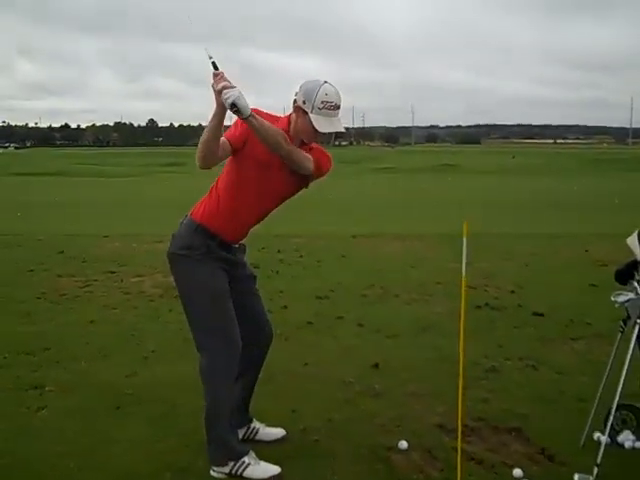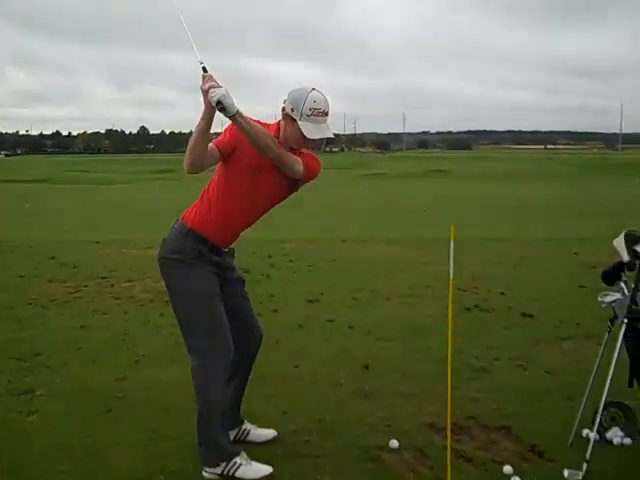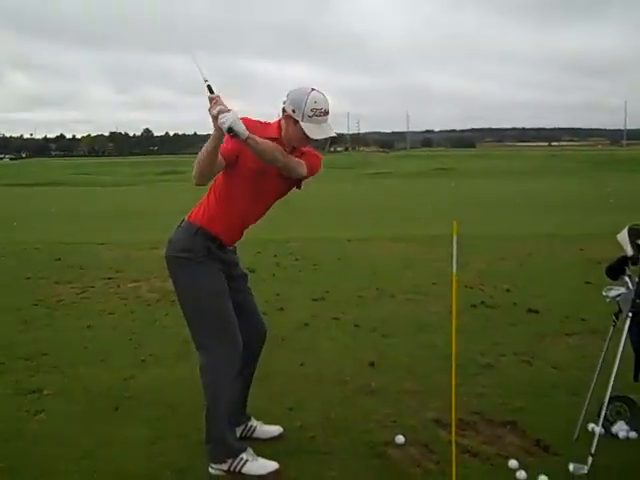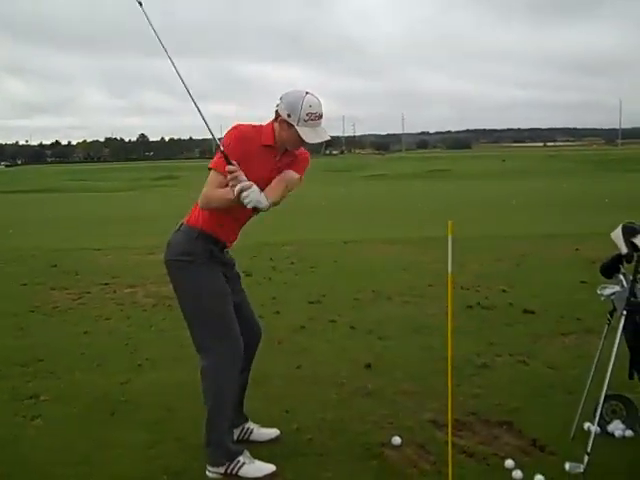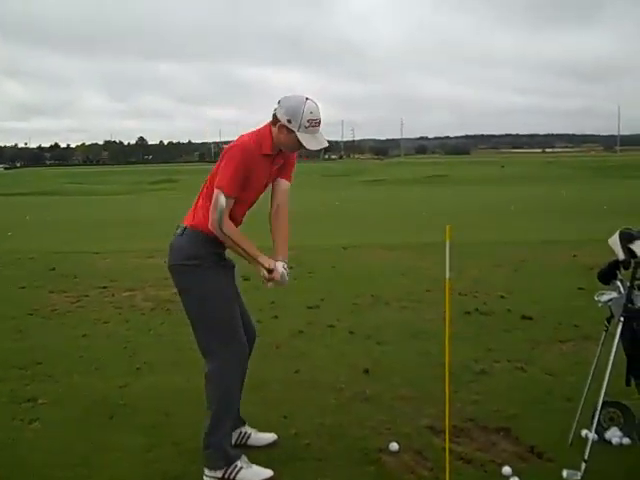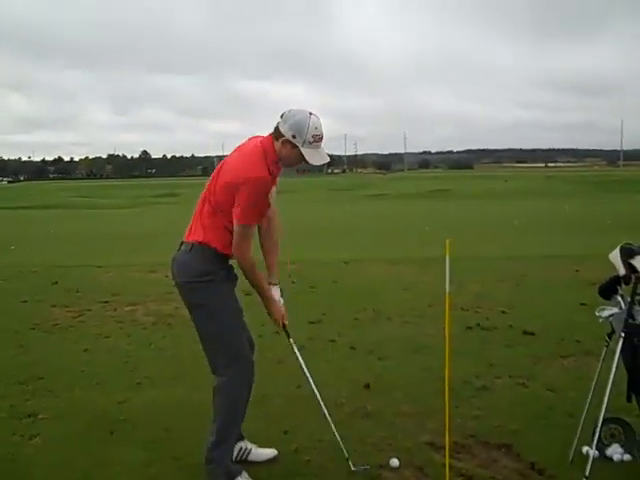
dt=0.1s
person 1, frame 1
left shoulder: (319, 161)
right shoulder: (255, 122)
left elbow: (283, 149)
right elbow: (204, 159)
left wrist: (245, 111)
right wrist: (221, 110)
left hip: (231, 250)
right hip: (196, 244)
left knee: (258, 335)
right knee: (222, 348)
left ankle: (237, 421)
person 1, frame 2
left shoulder: (309, 165)
right shoulder: (243, 129)
left elbow: (272, 152)
right elbow: (192, 165)
left wrist: (234, 112)
right wrist: (209, 112)
left hip: (220, 254)
right hip: (186, 249)
left knee: (247, 338)
right knee: (214, 350)
left ankle: (229, 423)
person 1, frame 3
left shoulder: (310, 161)
right shoulder: (248, 129)
left elbow: (277, 162)
right elbow: (200, 177)
left wrist: (240, 131)
right wrist: (219, 134)
left hip: (223, 250)
right hip: (193, 247)
left knee: (252, 334)
right knee: (223, 347)
left ankle: (235, 419)
right ankle: (223, 452)
person 1, frame 4
left shoulder: (299, 160)
right shoulder: (242, 137)
left elbow: (277, 191)
right elbow: (206, 199)
left wrist: (258, 195)
right wrist: (239, 192)
left hip: (218, 251)
right hip: (192, 250)
left knee: (248, 335)
right knee: (223, 348)
left ankle: (232, 422)
person 1, frame 5
left shoulder: (286, 156)
right shoulder: (245, 149)
left elbow: (280, 209)
right elbow: (217, 221)
left wrist: (280, 261)
right wrist: (261, 259)
left hip: (206, 251)
right hip: (196, 251)
left knee: (242, 337)
right knee: (227, 352)
left ankle: (229, 426)
person 1, frame 6
left shoulder: (265, 152)
right shoulder: (254, 175)
left elbow: (269, 220)
right elbow: (241, 250)
left wrist: (274, 283)
right wrist: (268, 299)
left hip: (206, 263)
right hip: (202, 267)
left knee: (239, 352)
right knee: (236, 366)
left ankle: (230, 441)
